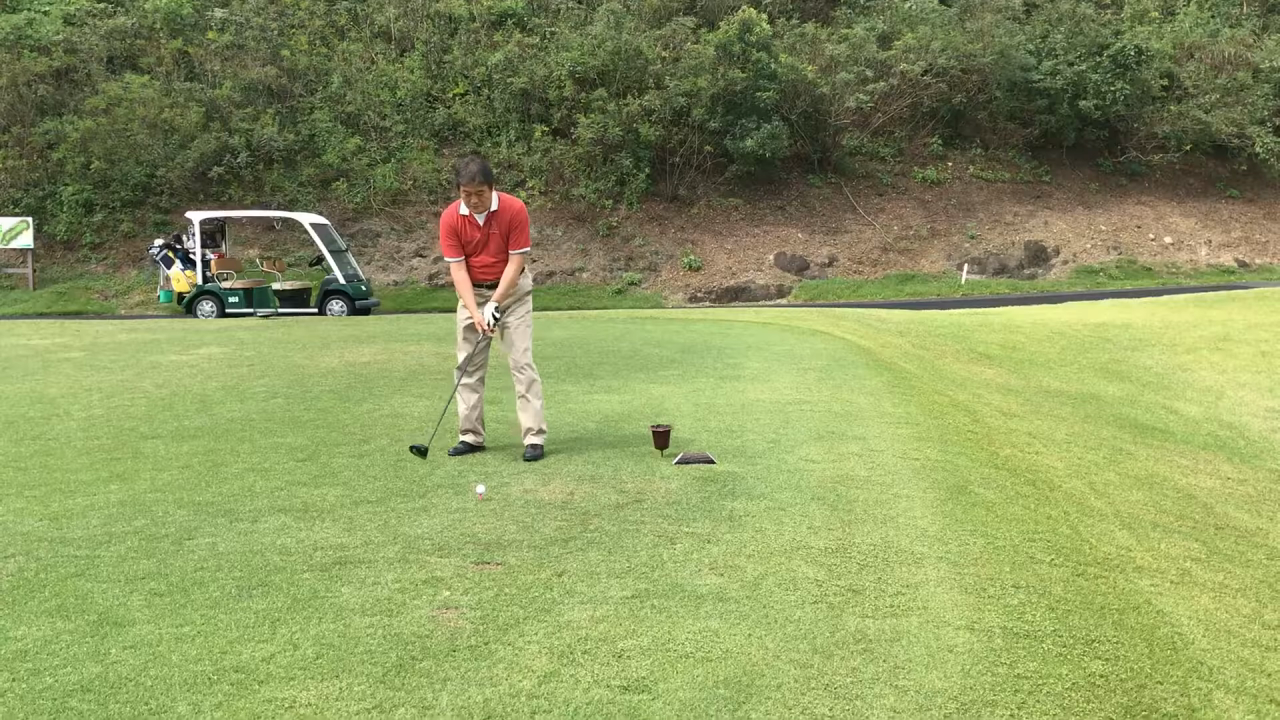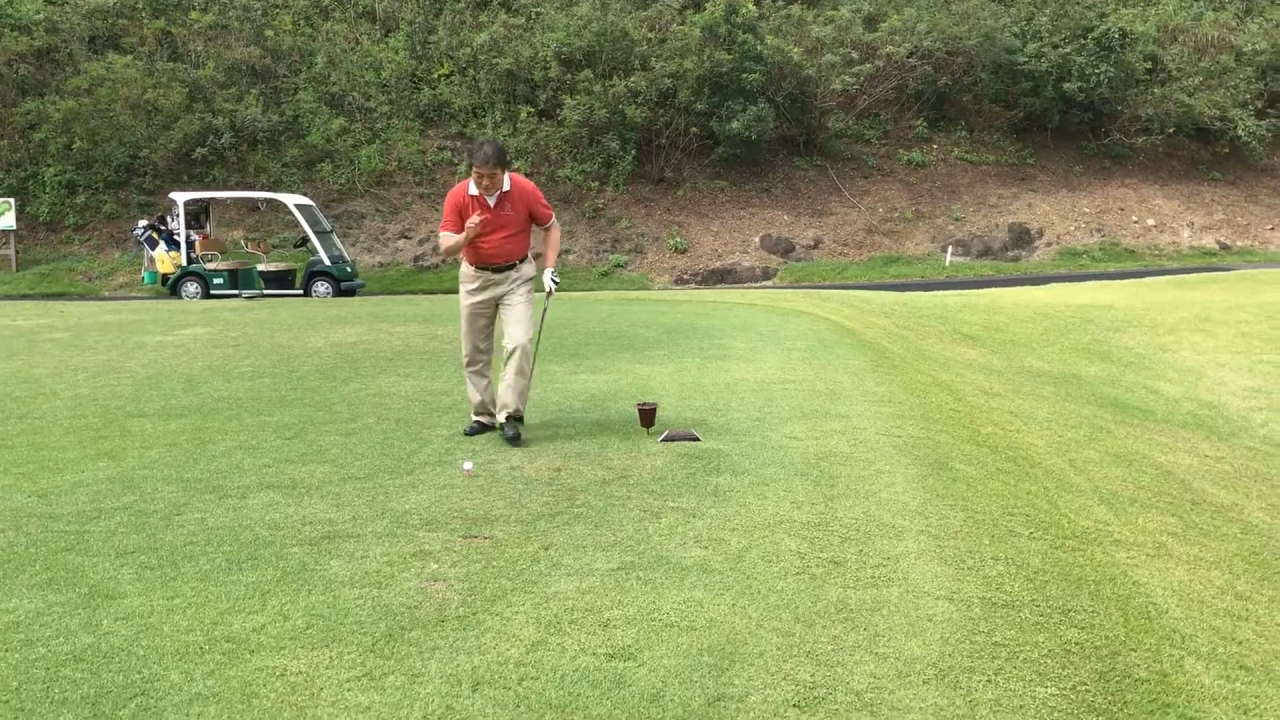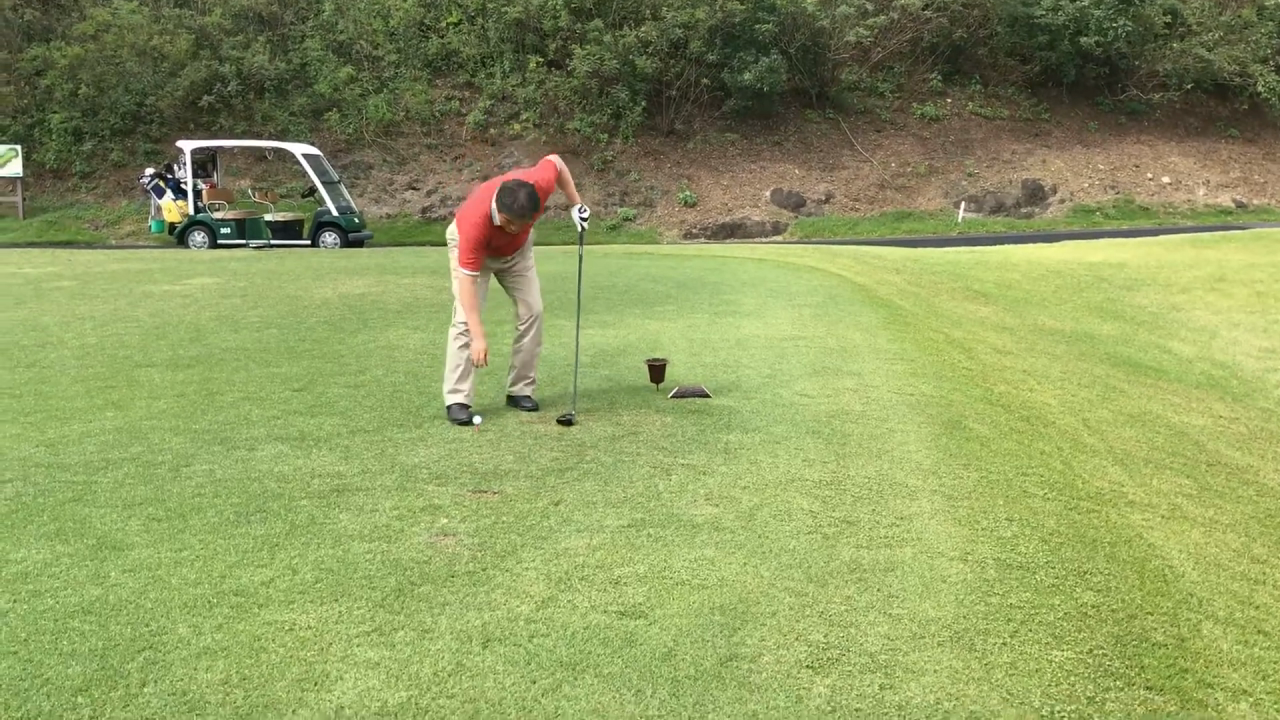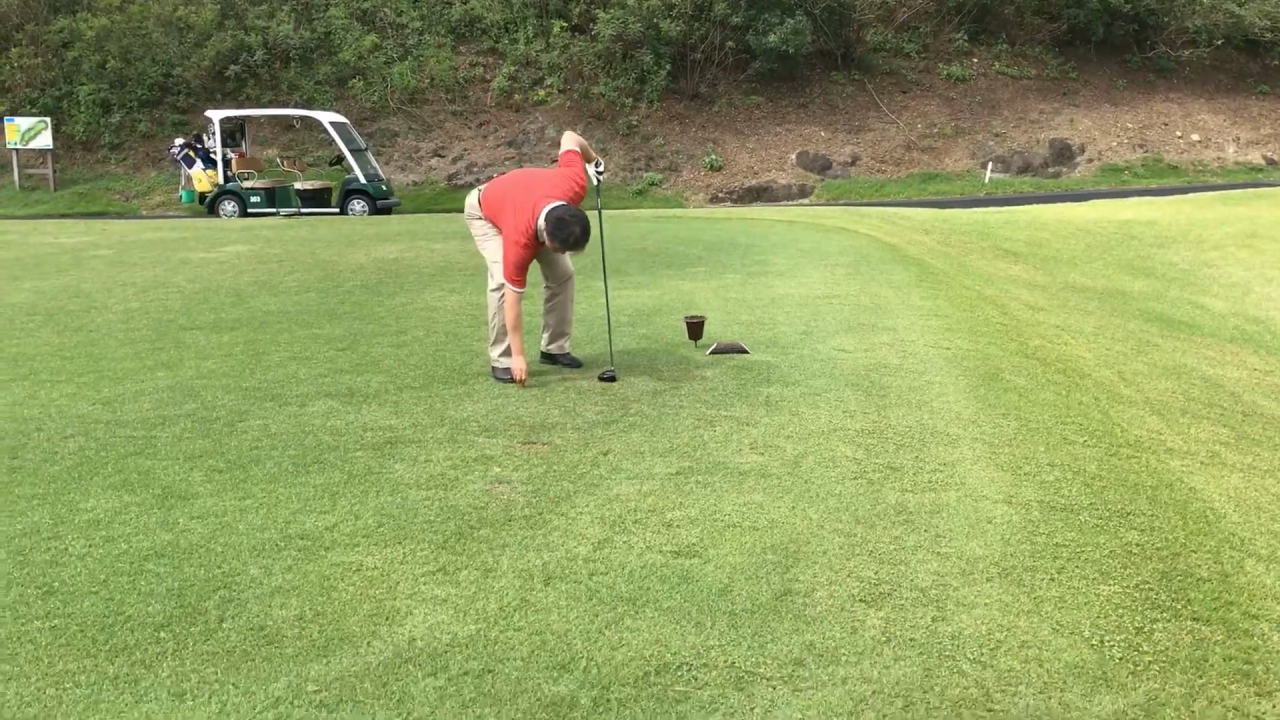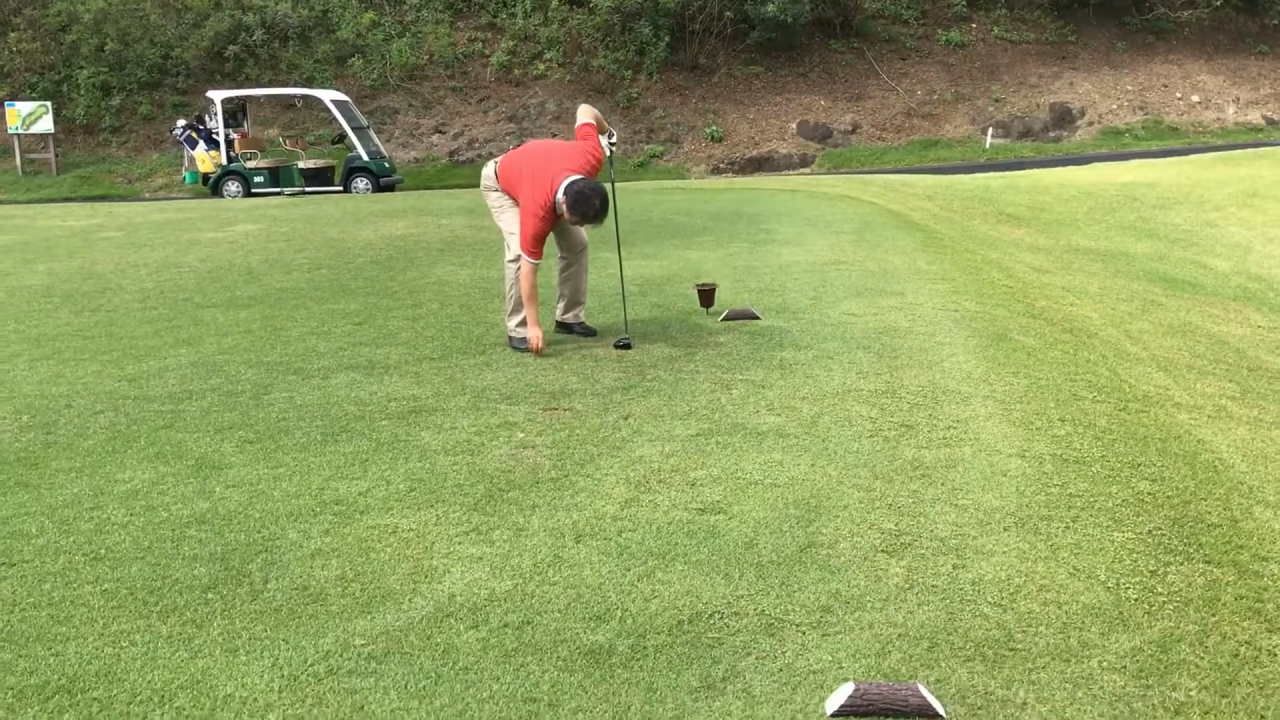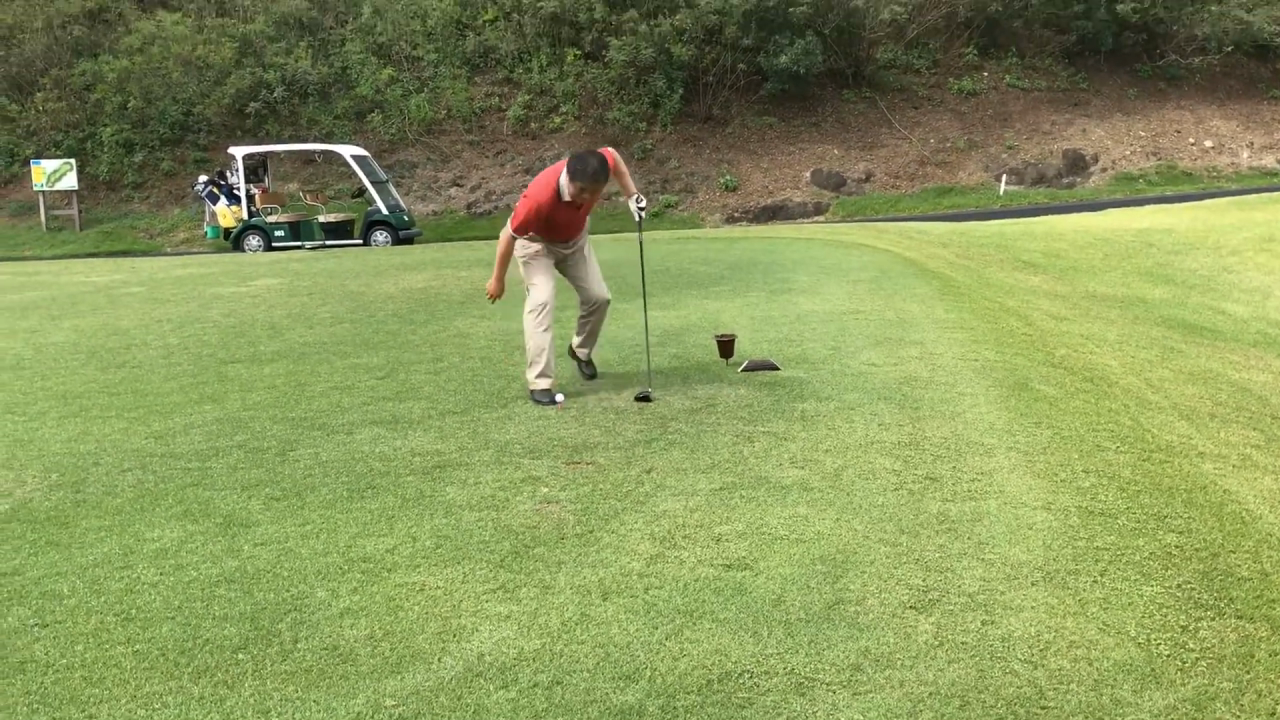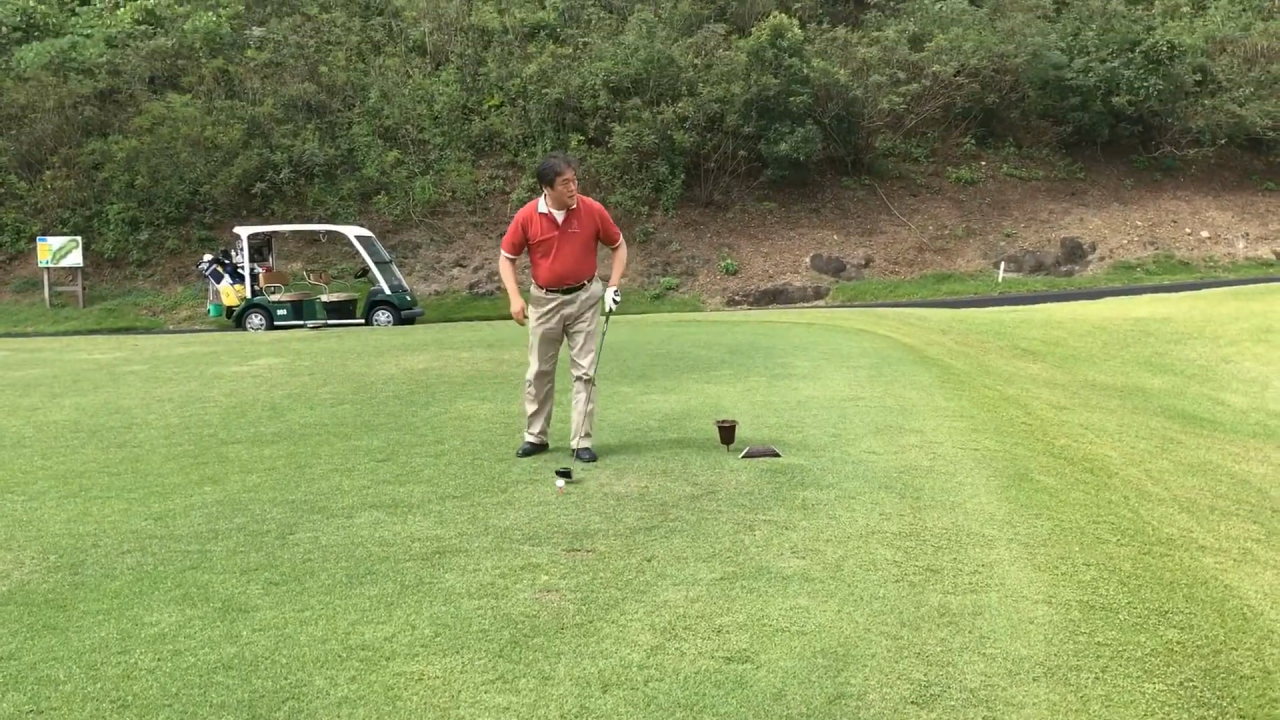
dt=0.7s
person 1, frame 1
left shoulder: (514, 209)
right shoulder: (450, 218)
left elbow: (516, 261)
right elbow: (458, 268)
left wrist: (495, 302)
right wrist: (475, 311)
left hip: (512, 291)
right hip: (472, 293)
left knee: (522, 362)
right knee: (468, 365)
left ankle: (534, 437)
right ankle: (471, 435)
person 1, frame 2
left shoulder: (526, 191)
right shoulder: (457, 196)
left elbow: (551, 226)
right elbow: (446, 243)
left wrist: (549, 268)
right wrist: (465, 235)
left hip: (517, 276)
right hip: (476, 278)
left knee: (519, 342)
right knee: (475, 353)
left ankle: (510, 415)
right ankle: (484, 415)
person 1, frame 3
left shoulder: (539, 183)
right shoulder: (476, 216)
left elbow: (555, 162)
right elbow: (466, 279)
left wrist: (576, 203)
right wrist: (478, 335)
left hip: (515, 250)
right hip: (474, 251)
left knee: (531, 311)
right knee: (464, 318)
left ankle: (520, 389)
right ankle: (457, 398)
person 1, frame 4
left shoulder: (575, 186)
right shoulder: (521, 238)
left elbow: (570, 137)
right elbow: (513, 298)
left wrist: (594, 161)
right wrist: (518, 356)
left hip: (527, 200)
right hip: (485, 212)
left knee: (562, 274)
right knee: (502, 281)
left ankle: (555, 349)
right ankle: (502, 359)
person 1, frame 5
left shoulder: (592, 158)
right shoulder: (539, 211)
left elbow: (585, 111)
right elbow: (528, 269)
left wrist: (607, 132)
right wrist: (534, 326)
left hip: (542, 170)
right hip: (500, 184)
left knee: (576, 244)
right knee: (519, 252)
left ankle: (570, 318)
right ankle: (518, 329)
person 1, frame 6
left shoulder: (601, 165)
right shoulder: (542, 196)
left elbow: (612, 154)
right elbow: (509, 235)
left wrist: (632, 195)
right wrist: (497, 279)
left hip: (573, 237)
right hip: (533, 239)
left knee: (598, 297)
right knee: (541, 300)
left ankle: (581, 349)
right ankle: (540, 384)
person 1, frame 7
left shoulder: (593, 210)
right shoulder: (526, 217)
left elbow: (619, 245)
right elbow: (507, 258)
left wrist: (613, 286)
right wrist: (515, 298)
left hip: (584, 298)
right hip: (544, 300)
left knee: (584, 372)
right knee: (539, 372)
left ankle: (581, 441)
right ankle: (536, 436)
